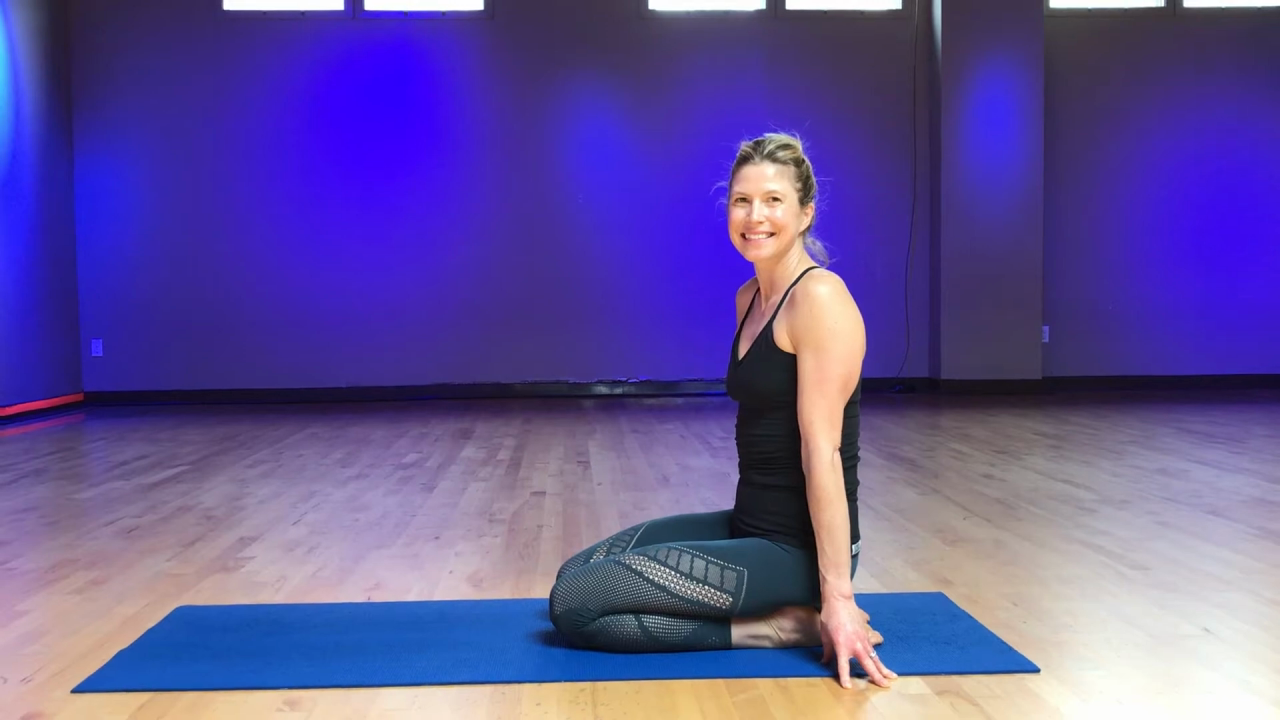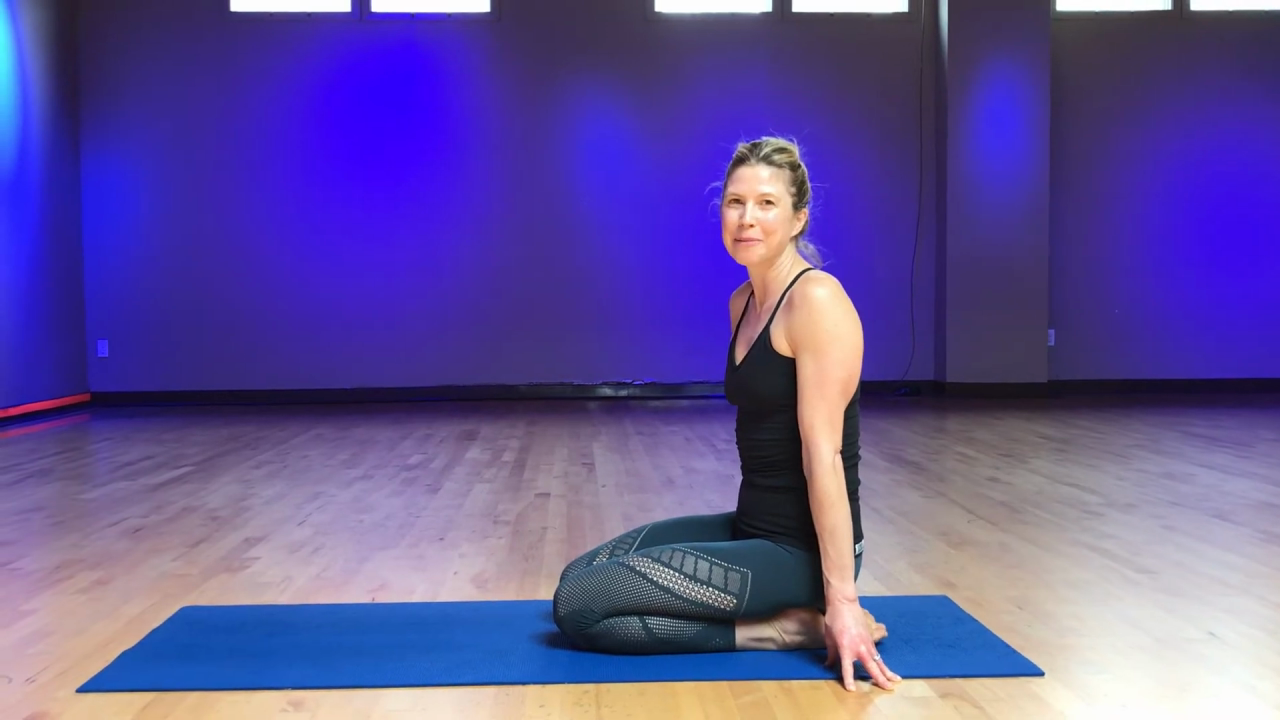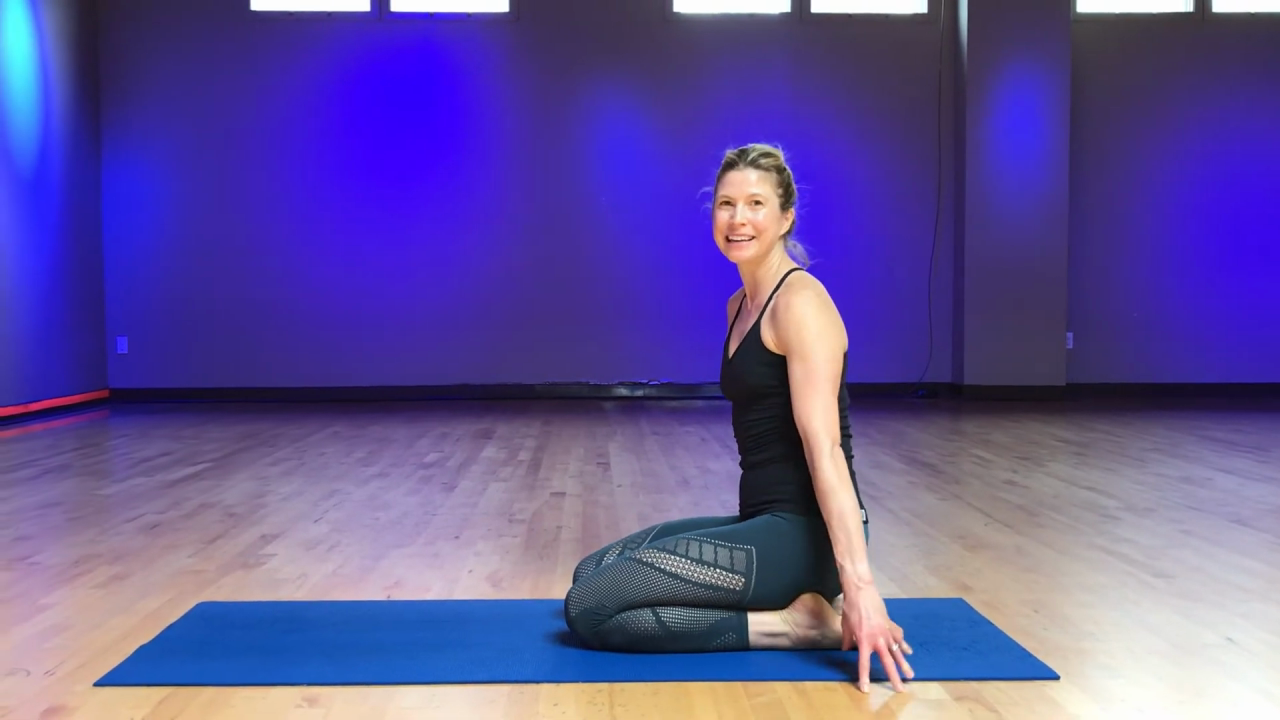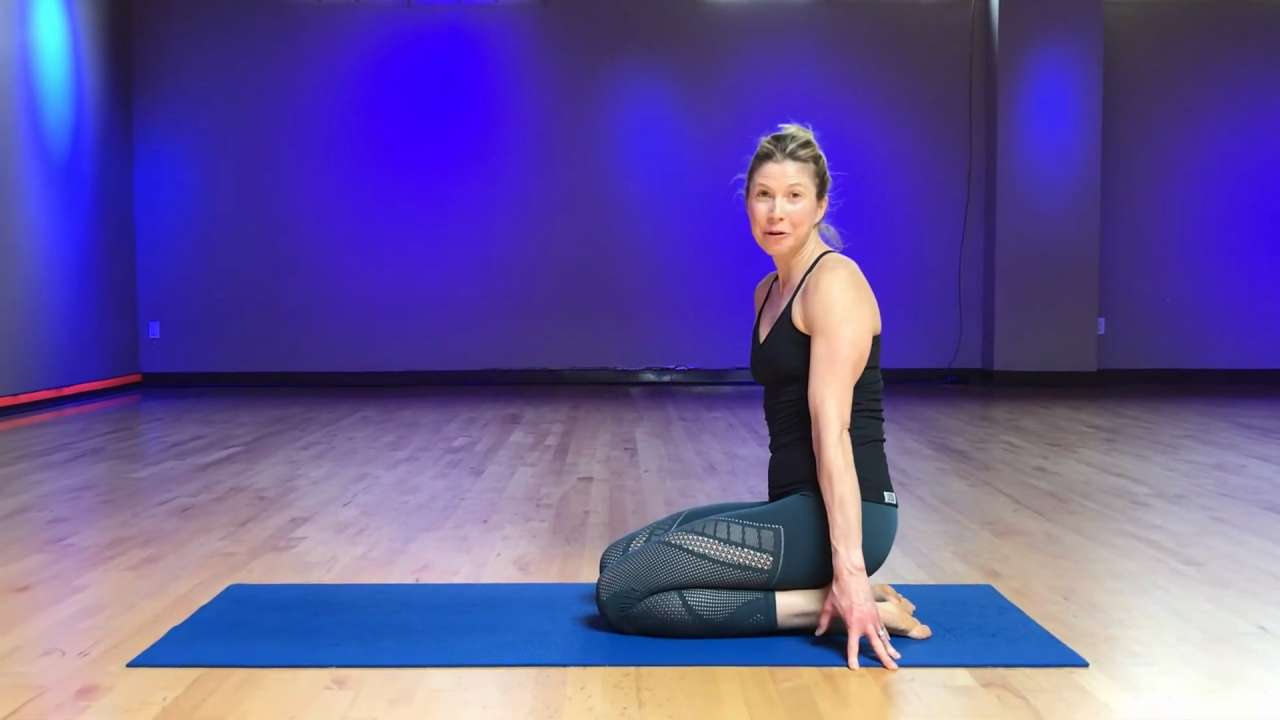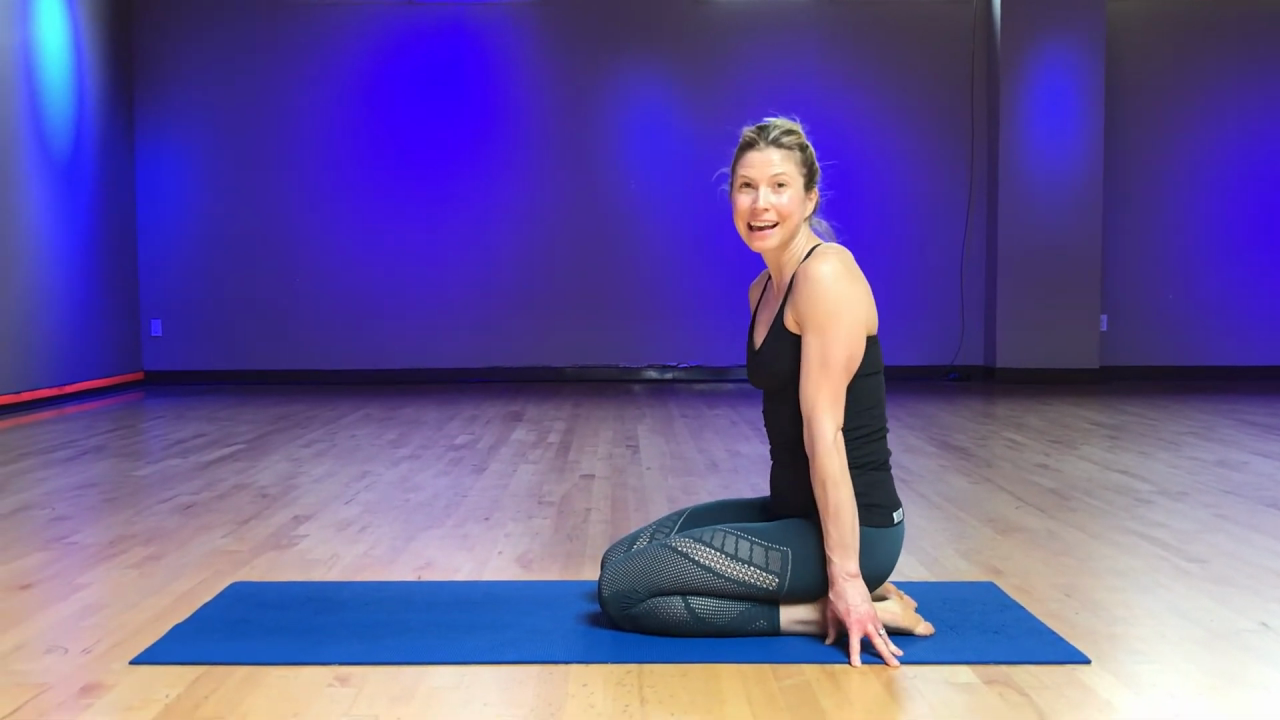
dt=1s
person 1, frame 1
left shoulder: (819, 297)
right shoulder: (749, 296)
left elbow: (822, 449)
left wrist: (837, 594)
left hip: (797, 545)
right hip: (751, 524)
left knee: (575, 602)
right knee: (575, 574)
left ankle: (783, 624)
right ankle: (778, 614)
person 1, frame 2
left shoulder: (816, 299)
right shoulder: (742, 301)
left elbow: (823, 453)
left wrist: (840, 598)
left hip: (798, 547)
right hip: (753, 526)
left knee: (578, 604)
right knee: (579, 576)
left ankle: (789, 625)
right ankle: (783, 614)
person 1, frame 3
left shoulder: (800, 301)
right shoulder: (740, 304)
left elbow: (824, 446)
left wrist: (857, 584)
left hip: (802, 533)
right hip: (765, 523)
left knee: (590, 606)
right knee: (591, 574)
left ankle: (797, 622)
right ankle: (788, 607)
person 1, frame 4
left shoulder: (834, 282)
right shoulder: (768, 291)
left elbow: (832, 430)
left wrist: (849, 567)
left hip: (836, 516)
right hip: (798, 507)
left knee: (621, 591)
right knee: (618, 560)
left ankle: (832, 602)
right ankle: (822, 593)
person 1, frame 5
left shoulder: (825, 274)
right shoulder: (763, 287)
left elbow: (825, 432)
left wrist: (844, 575)
left hip: (852, 527)
right hip: (795, 509)
left knee: (622, 588)
right knee: (621, 558)
left ankle: (843, 605)
right ankle: (849, 598)
